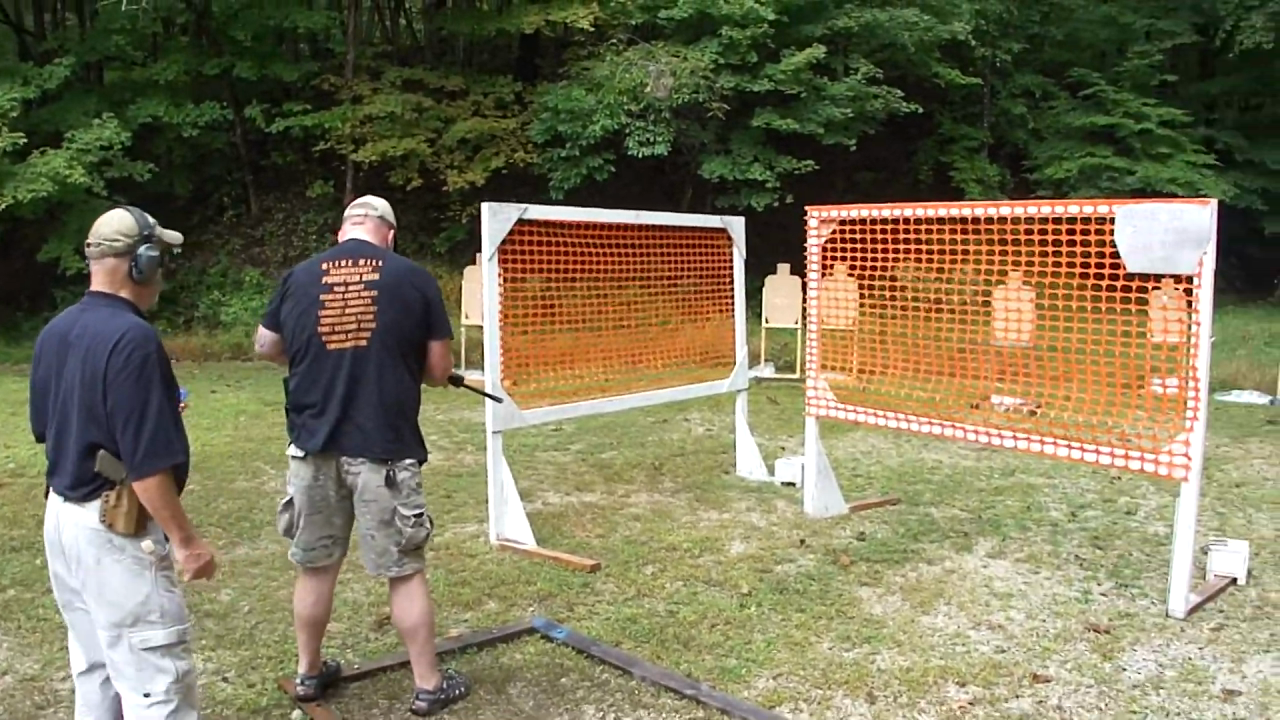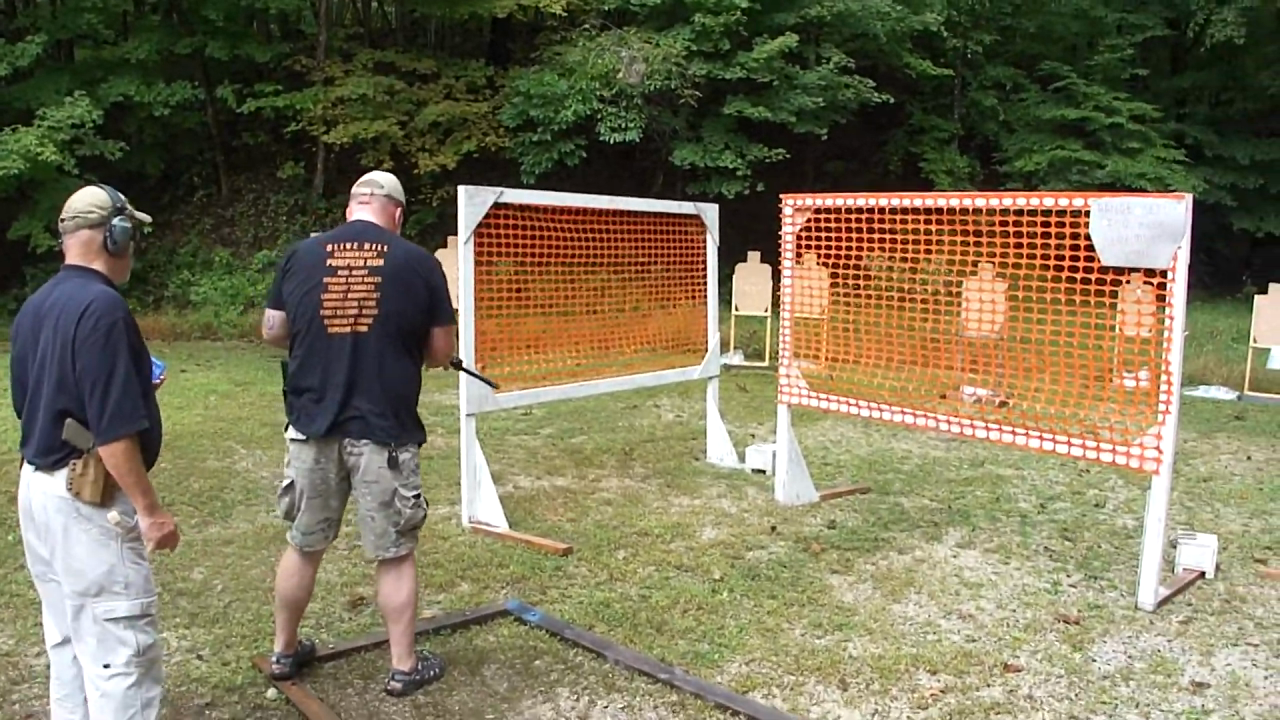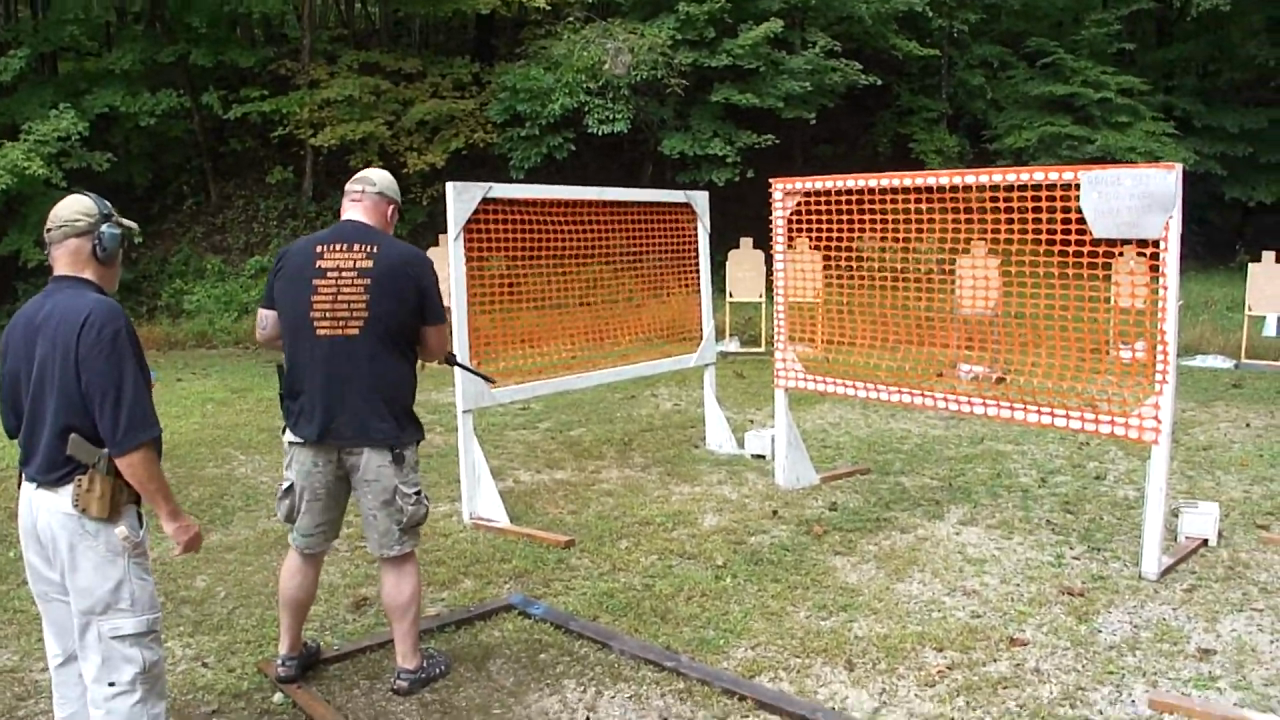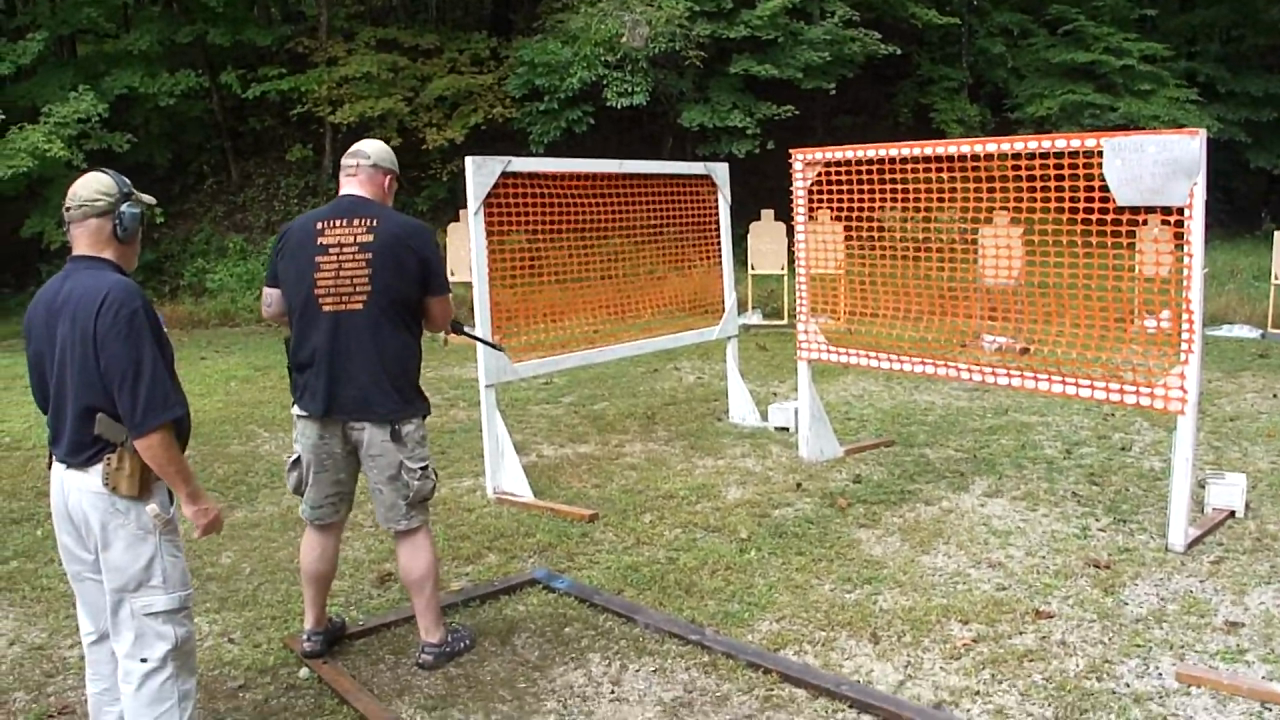
dt=0.4s
person 1, frame 1
left shoulder: (54, 332)
right shoulder: (131, 338)
right elbow: (148, 463)
right wrist: (186, 540)
left hip: (62, 515)
right hip: (116, 527)
left knee: (94, 665)
right knee: (156, 678)
person 1, frame 2
left shoulder: (34, 306)
right shoulder: (102, 306)
right elbow: (113, 430)
right wrist: (149, 508)
left hip: (39, 486)
right hip: (88, 498)
left knee: (68, 639)
right knee: (122, 649)
person 1, frame 3
right shoulder: (100, 317)
right elbow: (129, 440)
right wrist: (171, 514)
right hip: (92, 511)
left knee: (69, 656)
right knee: (125, 664)
person 1, frame 4
left shoulder: (43, 300)
right shoulder: (118, 297)
right elbow: (147, 422)
right wrist: (192, 495)
left hip: (68, 482)
right hip: (122, 491)
left knee: (102, 633)
right knee: (155, 639)
person 2, frame 1
left shoulder: (298, 276)
right shoulder: (414, 278)
left elbow: (265, 347)
right elbow: (438, 372)
left hip: (314, 446)
right hip: (385, 449)
left knee: (315, 564)
right knee: (405, 570)
left ankle: (309, 672)
person 2, frame 2
left shoulder: (300, 255)
right shoulder: (419, 263)
left elbow: (272, 332)
right elbow: (440, 354)
left hip: (312, 426)
right hip: (384, 432)
left knee: (302, 545)
right knee: (394, 554)
left ankle: (284, 651)
right ankle: (404, 667)
person 2, frame 3
left shoulder: (291, 256)
right shoulder: (410, 261)
left elbow: (266, 333)
right elbow: (436, 349)
left hip: (310, 429)
right hip: (382, 433)
left knee: (304, 545)
right knee: (396, 552)
left ankle: (289, 653)
right ankle: (409, 664)
person 2, frame 4
left shoulder: (294, 233)
right shoulder: (411, 234)
left elbow: (271, 310)
right elbow: (439, 320)
left hip: (317, 404)
right hip: (388, 407)
left knee: (321, 522)
right knee: (410, 525)
left ankle: (315, 629)
right ankle: (433, 639)
